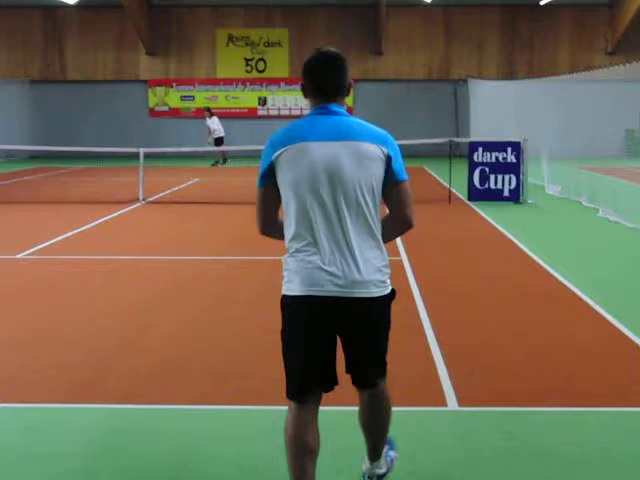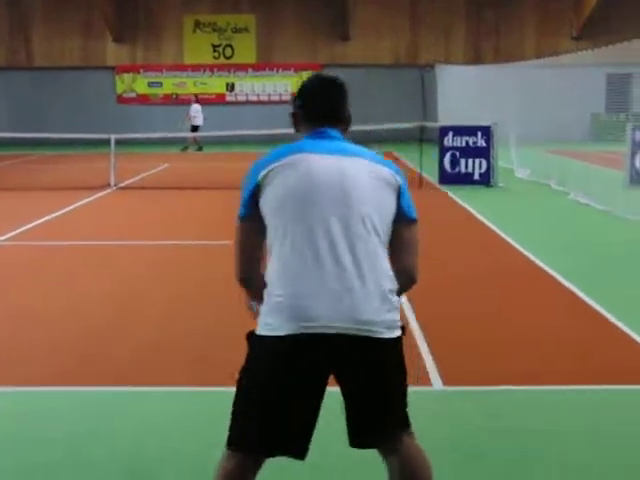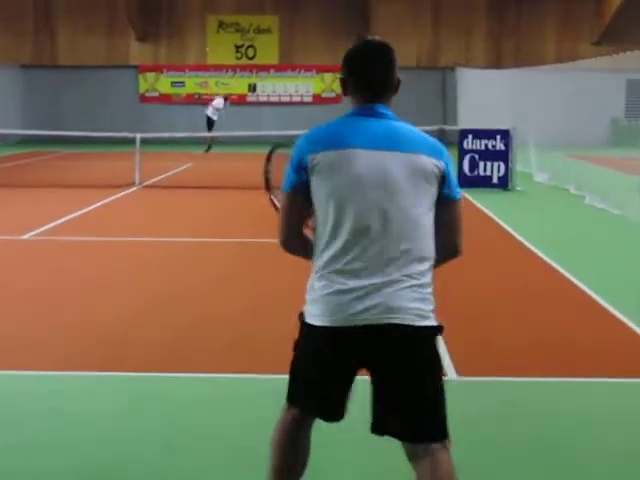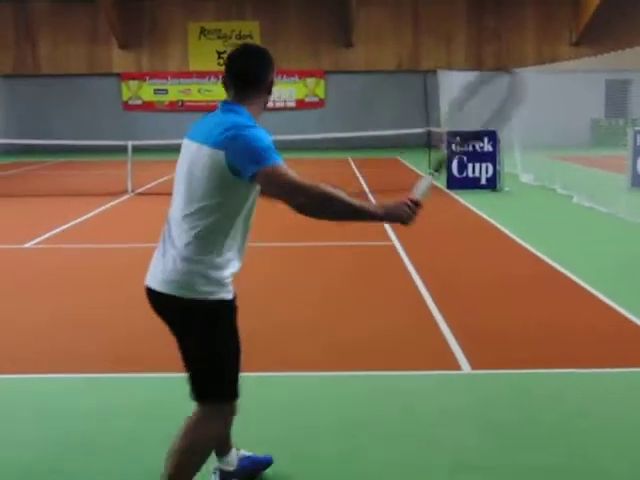
dt=1s
person 1, frame 1
left shoulder: (281, 143)
right shoulder: (379, 140)
left elbow: (266, 224)
right elbow: (404, 218)
left hip: (305, 289)
right hip: (368, 287)
left knee: (303, 400)
right knee: (372, 384)
person 1, frame 2
left shoulder: (270, 166)
right shoulder: (387, 171)
left elbow: (245, 271)
right elbow: (407, 272)
left hip: (286, 327)
right hip: (374, 327)
right knee: (395, 439)
person 1, frame 3
left shoulder: (311, 147)
right shoulder: (431, 152)
left elbow: (288, 239)
right elbow: (449, 246)
left hip: (330, 314)
right hip: (407, 316)
left knee: (297, 413)
person 1, frame 4
left shoulder: (204, 126)
right shoulder: (243, 135)
left elbow: (255, 186)
right elbow: (299, 196)
left wrist: (334, 198)
right wrist: (383, 213)
left hip: (168, 280)
right hip: (196, 288)
left knee: (216, 384)
right knee: (217, 404)
